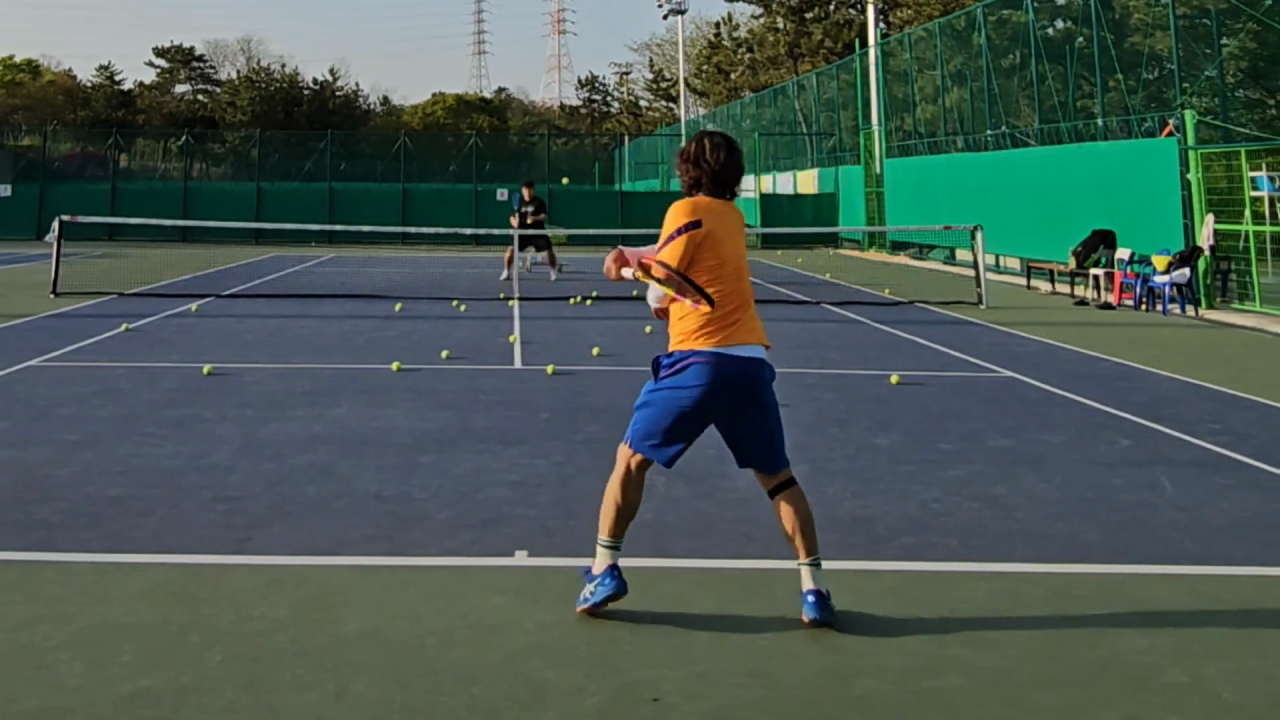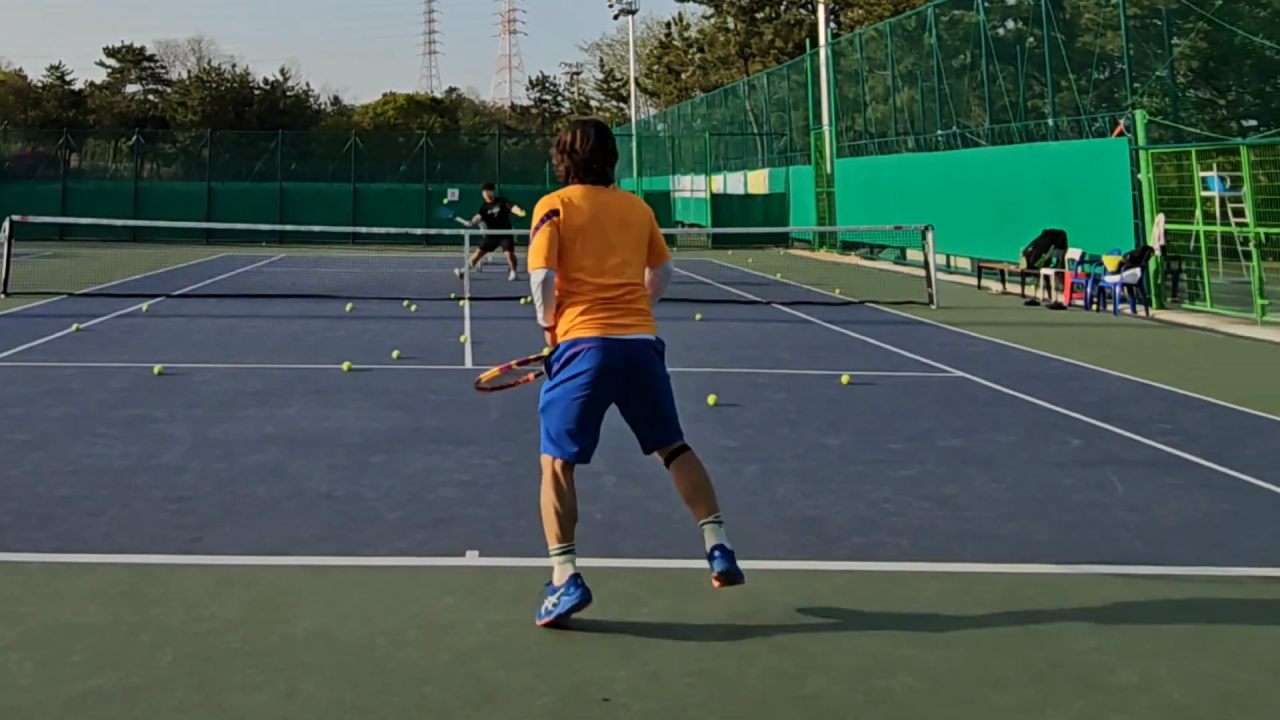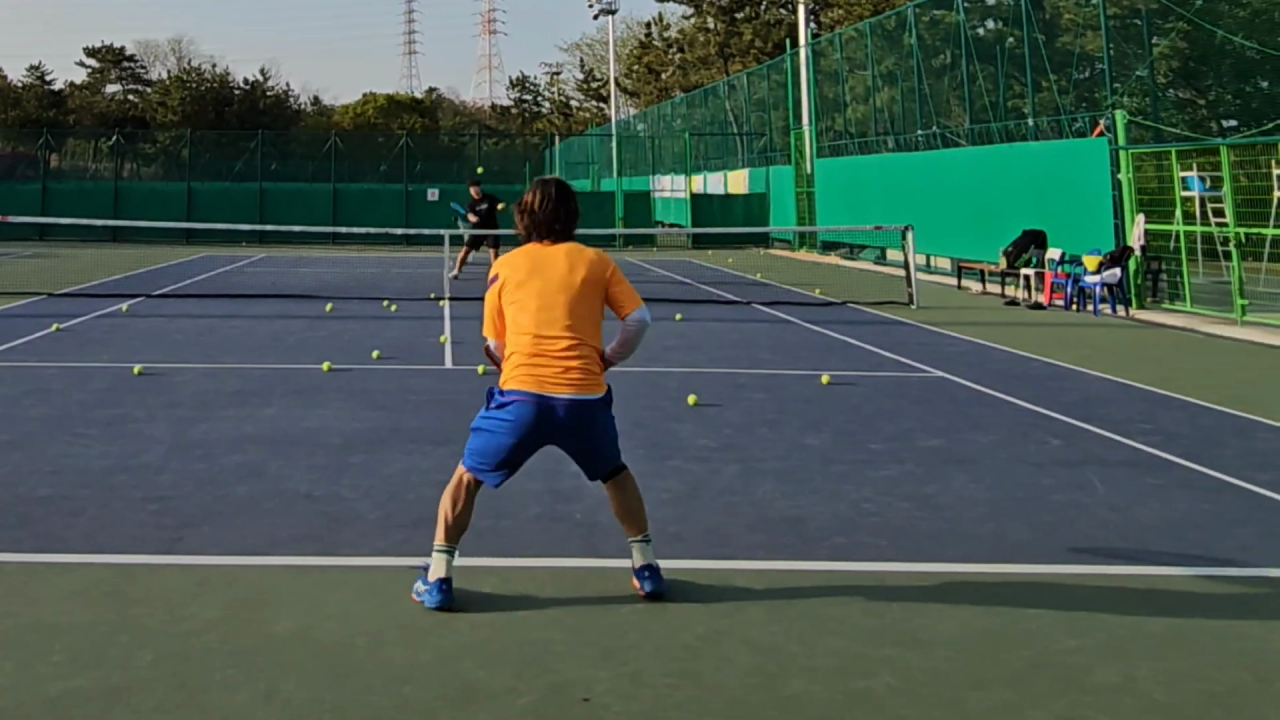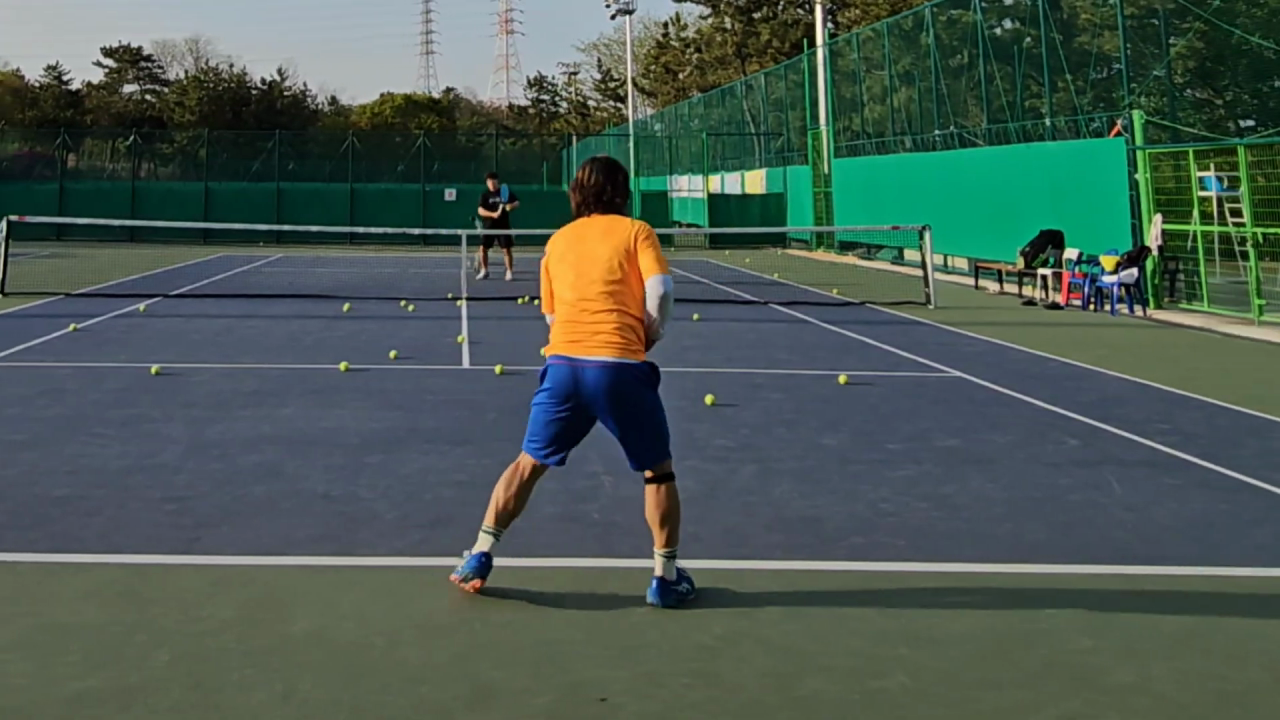
dt=0.3s
person 1, frame 1
left shoulder: (689, 211)
right shoulder: (733, 217)
left elbow: (663, 294)
left wrist: (657, 300)
right wrist: (629, 256)
left hip: (698, 361)
right hip: (750, 361)
left knee: (630, 460)
right knee: (778, 479)
left ankle: (606, 574)
right ankle: (814, 593)
person 1, frame 2
left shoulder: (553, 206)
right shoulder: (637, 207)
left elbow: (542, 279)
right elbow: (662, 271)
left wrist: (547, 323)
left hip: (584, 346)
right hip: (640, 344)
left knee: (555, 465)
right knee: (674, 449)
left ankle: (565, 579)
right ankle: (718, 547)
person 1, frame 3
left shoulder: (505, 266)
right shoulder: (596, 261)
left elbow: (494, 343)
right elbow: (638, 320)
right wrist: (609, 360)
left hip: (522, 396)
right hip: (583, 399)
left knee: (467, 477)
right knee: (613, 471)
left ankle: (438, 577)
right ankle: (645, 567)
person 1, frame 4
left shoulder: (557, 241)
right shoulder: (637, 231)
right elbow: (660, 290)
right wrist: (651, 332)
left hip: (564, 364)
right hip: (621, 368)
left knee: (528, 464)
right knee: (659, 470)
left ankle: (480, 555)
right ankle: (666, 575)
